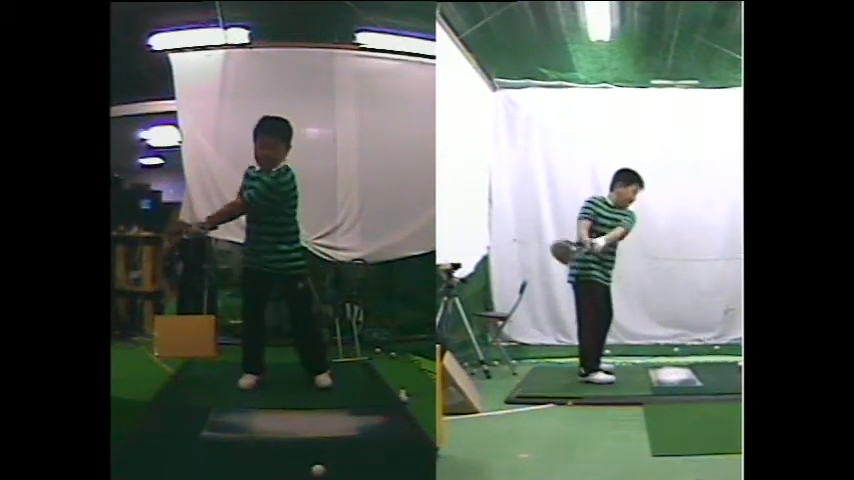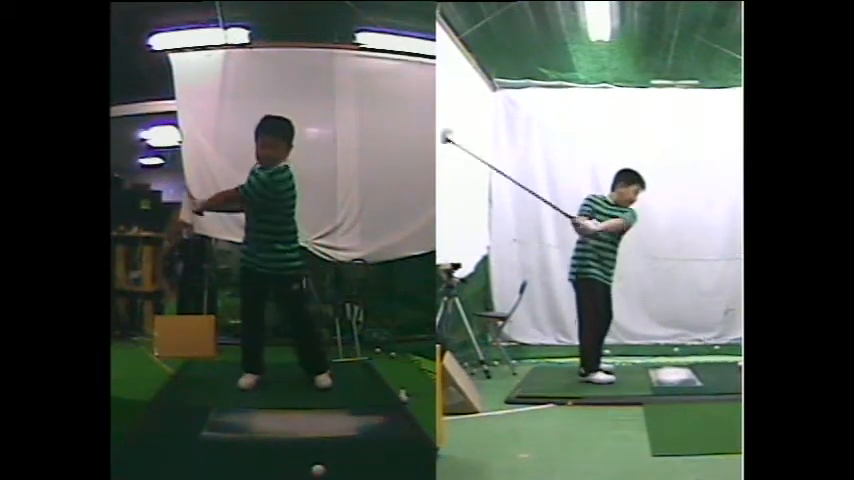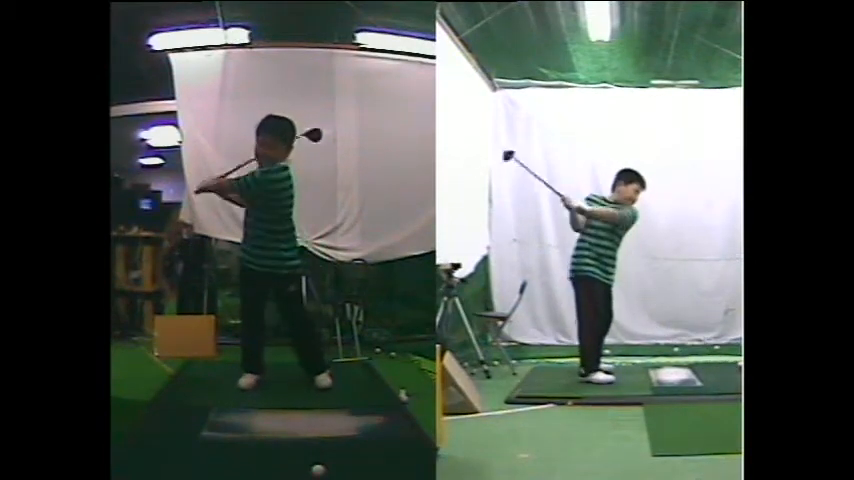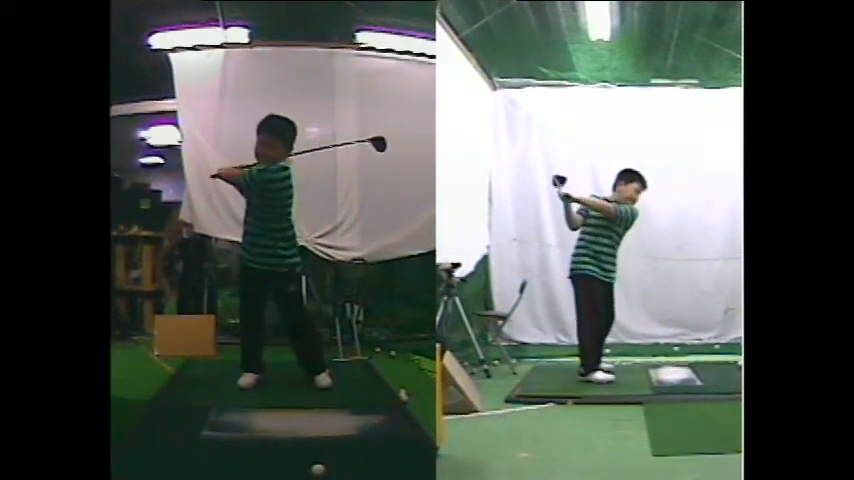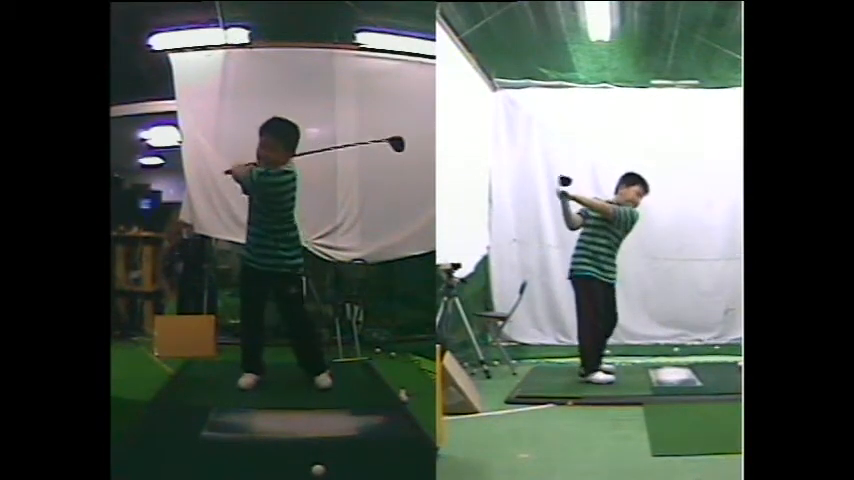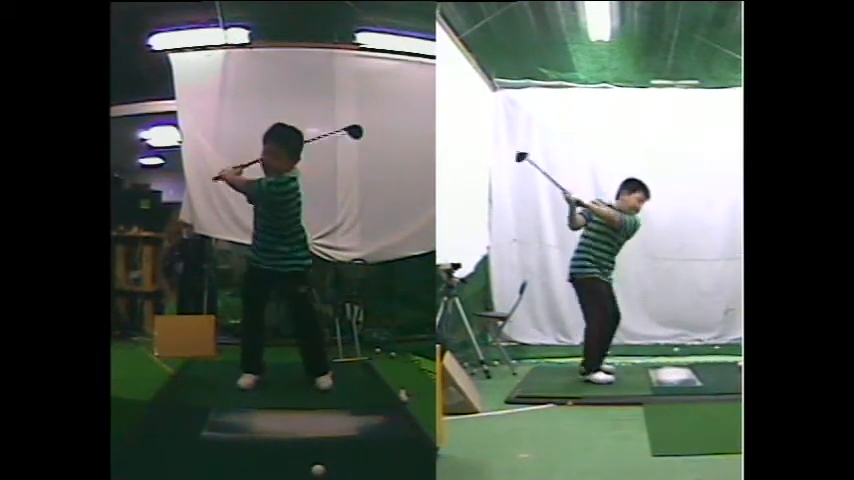
dt=0.1s
person 1, frame 1
left shoulder: (282, 178)
right shoulder: (252, 173)
left elbow: (240, 206)
right elbow: (240, 207)
left wrist: (210, 221)
right wrist: (214, 220)
left hip: (287, 263)
right hip: (255, 260)
left knee: (303, 316)
right knee: (252, 317)
left ankle: (319, 368)
right ankle: (253, 369)
person 1, frame 2
left shoulder: (278, 177)
right shoulder: (259, 172)
left elbow: (235, 197)
right elbow: (239, 202)
left wrist: (204, 204)
right wrist: (211, 205)
left hip: (284, 263)
right hip: (253, 260)
left knee: (298, 317)
right knee: (251, 317)
left ankle: (318, 368)
right ankle: (252, 368)
person 1, frame 3
left shoulder: (273, 176)
right shoulder: (264, 172)
left elbow: (229, 185)
right elbow: (246, 199)
left wrist: (208, 185)
right wrist: (217, 185)
left hip: (282, 263)
right hip: (253, 259)
left knee: (296, 316)
right knee: (251, 316)
left ankle: (318, 368)
right ankle: (253, 368)
person 1, frame 4
left shoulder: (272, 175)
right shoulder: (266, 171)
left elbow: (238, 177)
left wrist: (224, 172)
right wrist: (233, 173)
left hip: (281, 262)
right hip: (252, 258)
left knee: (295, 317)
right knee: (250, 316)
left ankle: (318, 368)
right ankle: (252, 367)
person 1, frame 5
left shoulder: (275, 179)
right shoulder: (274, 174)
left elbow: (245, 177)
left wrist: (238, 169)
right wrist: (247, 170)
left hip: (283, 262)
right hip: (254, 260)
left knee: (295, 318)
right knee: (250, 316)
left ankle: (318, 368)
right ankle: (253, 368)
person 1, frame 6
left shoulder: (279, 187)
right shoulder: (273, 180)
left elbow: (244, 186)
left wrist: (227, 175)
left hip: (291, 264)
right hip: (260, 260)
left knee: (304, 318)
right knee: (252, 317)
left ankle: (320, 370)
right ankle: (251, 368)
person 2, frame 1
left shoulder: (628, 215)
right shoulder: (593, 203)
left elbow: (619, 232)
right elbow: (582, 228)
left wrist: (602, 241)
right wrist: (586, 242)
left hip: (603, 274)
right hip: (585, 272)
left knee: (604, 318)
right knee: (591, 319)
left ankle: (592, 361)
right ankle: (589, 369)
person 2, frame 2
left shoulder: (629, 214)
right shoulder: (592, 201)
left elbow: (617, 224)
right elbow: (580, 223)
left wrist: (597, 227)
right wrist: (580, 224)
left hip: (604, 273)
right hip: (586, 270)
left knee: (604, 318)
right knee: (592, 319)
left ankle: (592, 361)
right ankle: (588, 369)
person 2, frame 3
left shoulder: (630, 214)
right shoulder: (592, 200)
left elbow: (611, 215)
right elbow: (578, 225)
left wrist: (585, 208)
right wrist: (572, 209)
left hip: (605, 273)
right hip: (585, 269)
left knee: (604, 318)
right knee: (590, 319)
left ankle: (592, 361)
right ankle: (588, 369)
person 2, frame 4
left shoulder: (629, 212)
right shoulder: (592, 202)
left elbow: (607, 210)
right elbow: (574, 224)
left wrist: (575, 198)
right wrist: (568, 205)
left hip: (606, 272)
right hip: (584, 268)
left knee: (605, 317)
right knee: (590, 318)
left ankle: (593, 360)
right ankle: (588, 369)
person 2, frame 5
left shoulder: (631, 215)
right shoulder: (591, 205)
left elbow: (605, 209)
right elbow: (572, 224)
left wrist: (574, 197)
right wrist: (564, 202)
left hip: (606, 275)
right hip: (584, 270)
left knee: (608, 318)
right knee: (591, 318)
left ankle: (593, 362)
right ankle: (589, 369)
person 2, frame 6
left shoulder: (632, 223)
right shoulder: (596, 206)
left elbow: (613, 218)
right elbow: (574, 224)
left wrist: (584, 204)
right wrist: (572, 207)
left hip: (601, 275)
right hip: (585, 272)
left knee: (611, 318)
right knee: (599, 318)
left ankle: (593, 362)
right ankle: (589, 368)
